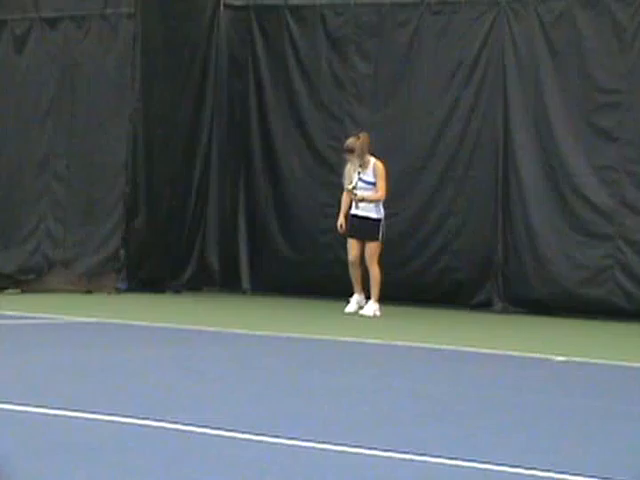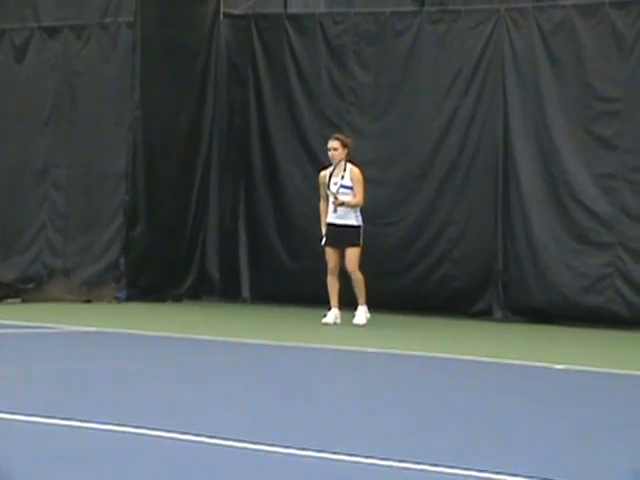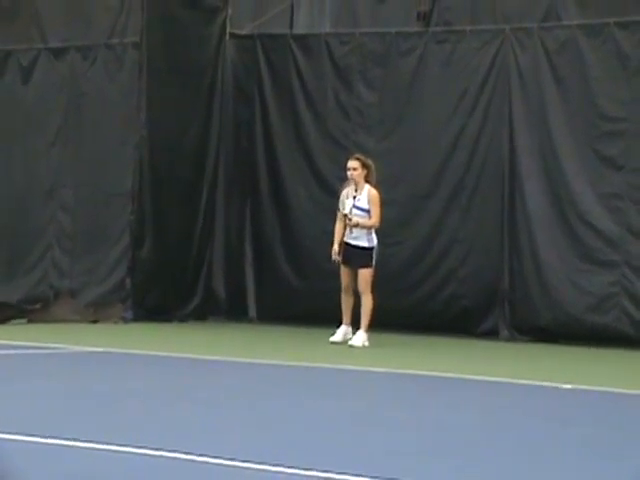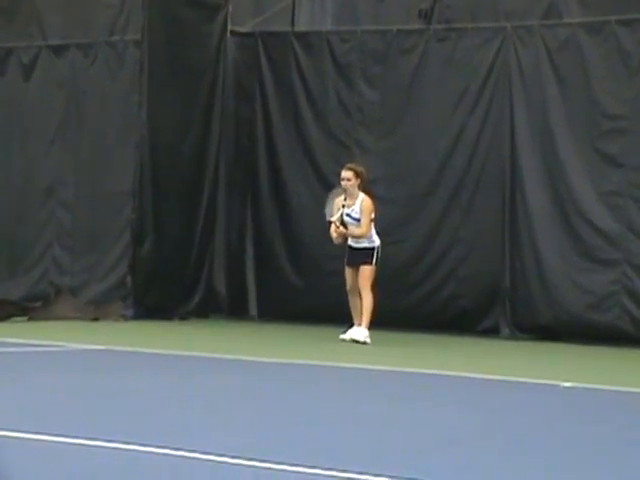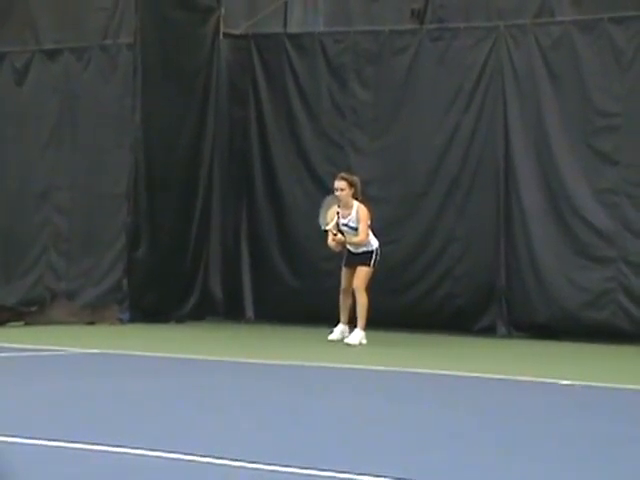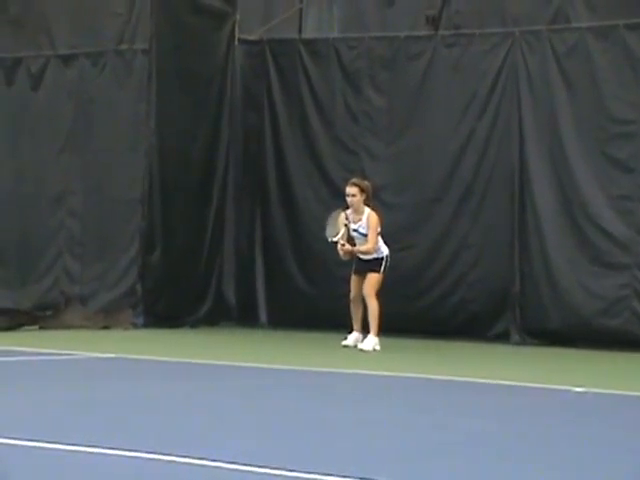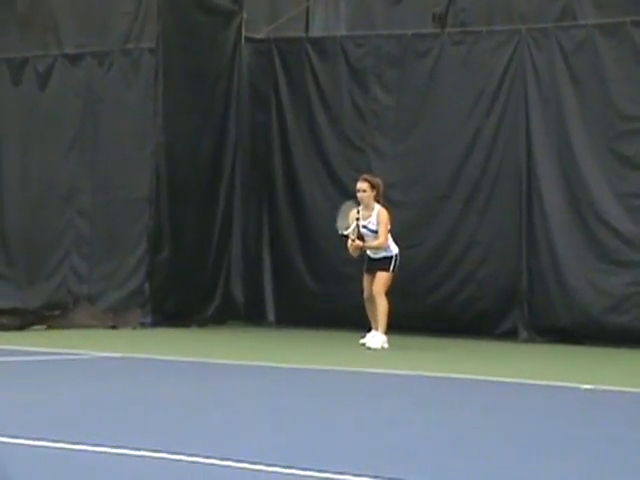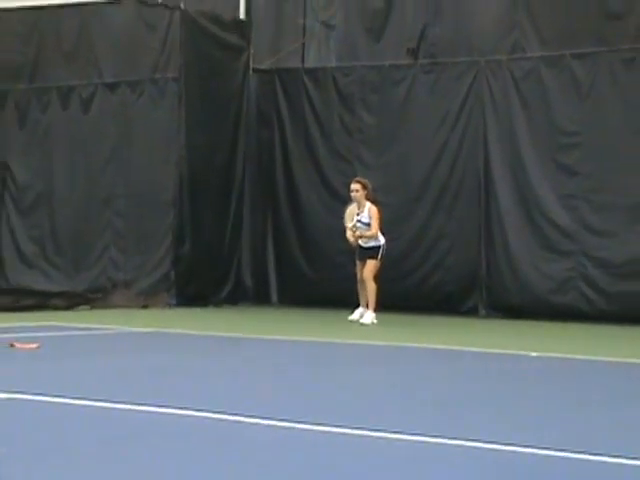
dt=0.7s
person 1, frame 1
left shoulder: (377, 166)
right shoulder: (350, 168)
left elbow: (381, 195)
left wrist: (363, 197)
right wrist: (342, 215)
left hip: (373, 219)
right hip: (355, 218)
left knee: (371, 262)
right knee: (352, 260)
left ankle: (373, 303)
right ankle: (358, 296)
person 1, frame 2
left shoulder: (354, 172)
right shoulder: (324, 175)
left elbow: (359, 200)
left wrist: (343, 201)
right wrist: (323, 225)
left hip: (351, 226)
right hip: (332, 226)
left knee: (352, 269)
right knee: (332, 270)
left ankle: (362, 308)
right ankle: (334, 311)
person 1, frame 3
left shoulder: (372, 193)
right shoulder: (344, 193)
left elbow: (375, 222)
right elbow: (340, 221)
left wrist: (358, 223)
right wrist: (336, 242)
left hip: (366, 247)
right hip: (348, 245)
left knee: (364, 290)
right knee: (346, 288)
left ankle: (362, 333)
right ankle: (345, 327)
person 1, frame 4
left shoulder: (365, 202)
right shoulder: (339, 202)
left elbow: (364, 232)
right elbow: (334, 227)
left wrist: (346, 232)
right wrist: (336, 235)
left hip: (369, 248)
right hip: (352, 248)
left knee: (364, 287)
right knee: (351, 289)
left ankle: (364, 331)
right ankle: (357, 326)
person 1, frame 5
left shoulder: (361, 210)
right shoulder: (334, 211)
left elbow: (363, 239)
right elbow: (331, 238)
left wrist: (344, 240)
right wrist: (334, 244)
left hip: (368, 251)
right hip: (351, 251)
left knee: (358, 287)
right knee: (344, 289)
left ankle: (360, 332)
right ankle: (343, 326)
person 1, frame 6
left shoulder: (371, 217)
right shoulder: (345, 216)
left elbow: (371, 247)
right elbow: (341, 242)
left wrist: (352, 250)
right wrist: (342, 250)
left hip: (378, 258)
right hip: (361, 258)
left knee: (369, 293)
right knee: (354, 297)
left ankle: (373, 338)
right ankle: (356, 334)
person 1, frame 7
left shoulder: (381, 213)
right shoulder: (355, 213)
left elbow: (382, 242)
right elbow: (352, 238)
left wrist: (362, 245)
right wrist: (352, 246)
left hip: (388, 257)
right hip: (371, 257)
left knee: (378, 292)
right knee: (367, 296)
left ankle: (381, 336)
right ankle: (374, 331)
person 1, frame 8
left shoulder: (372, 209)
right shoulder: (350, 210)
left elbow: (375, 232)
right elbow: (349, 230)
left wrist: (361, 234)
right wrist: (351, 238)
left hip: (376, 246)
right hip: (362, 246)
left knee: (367, 276)
right knee: (360, 278)
